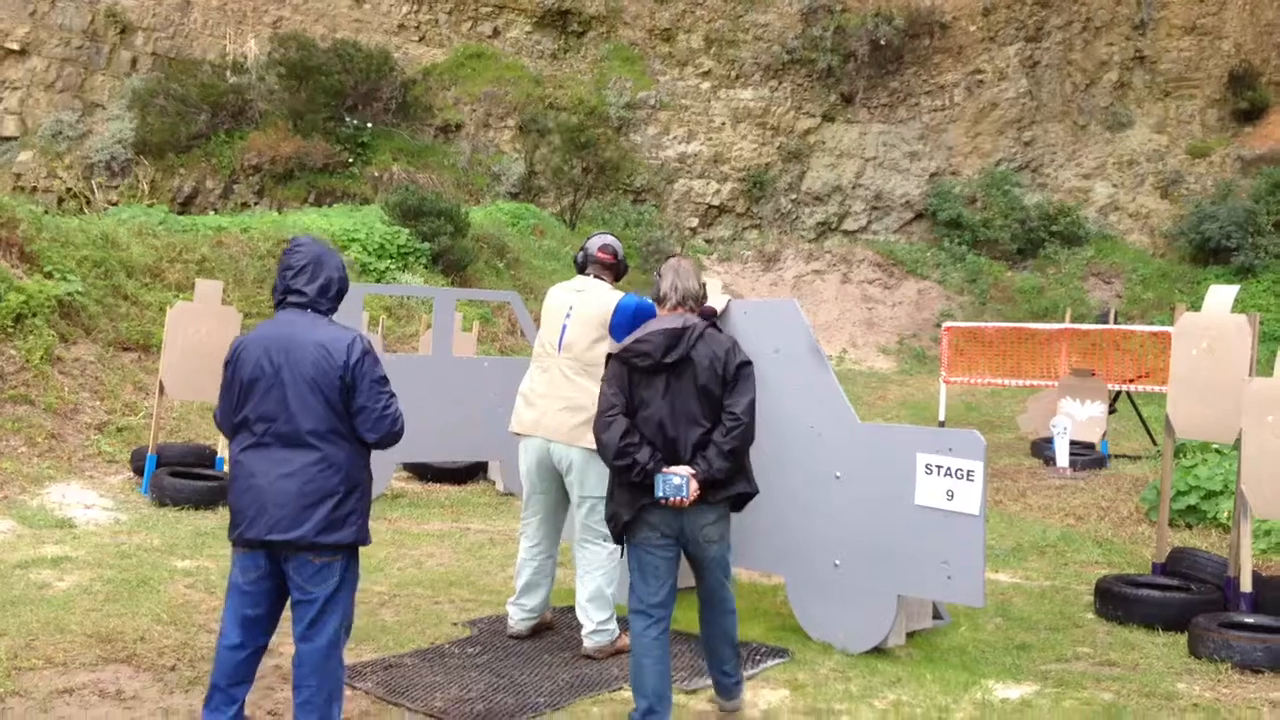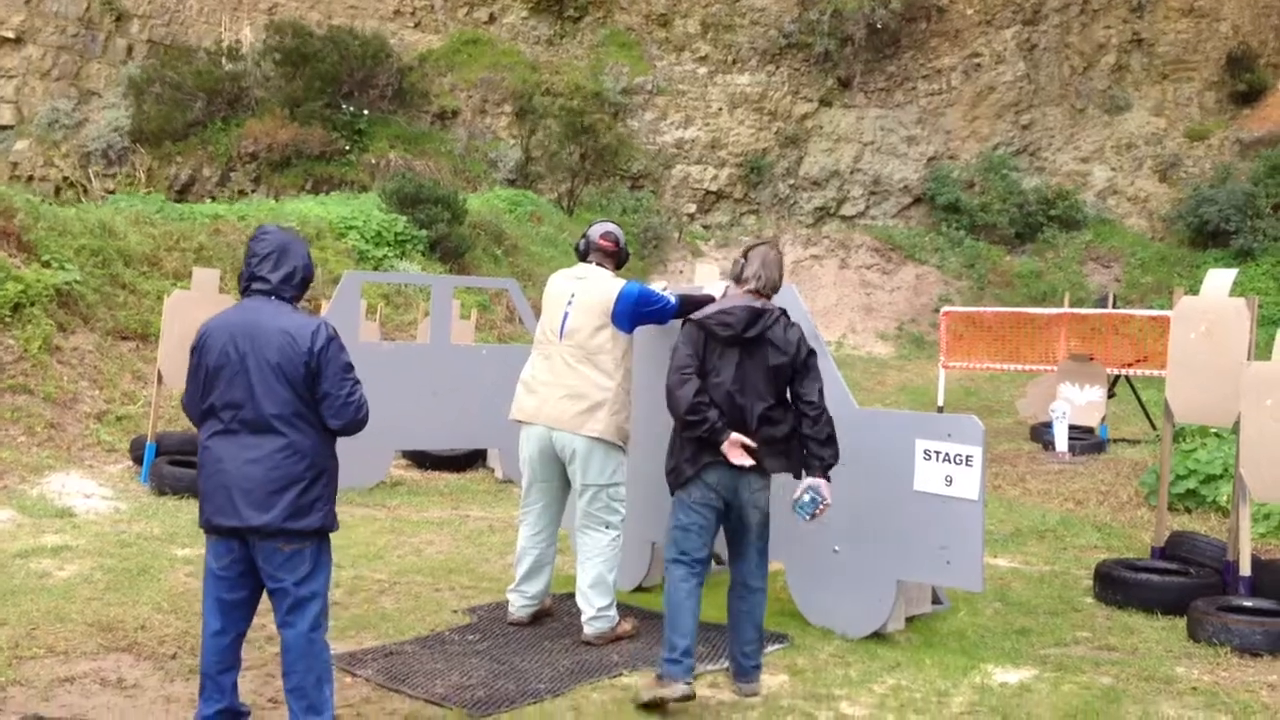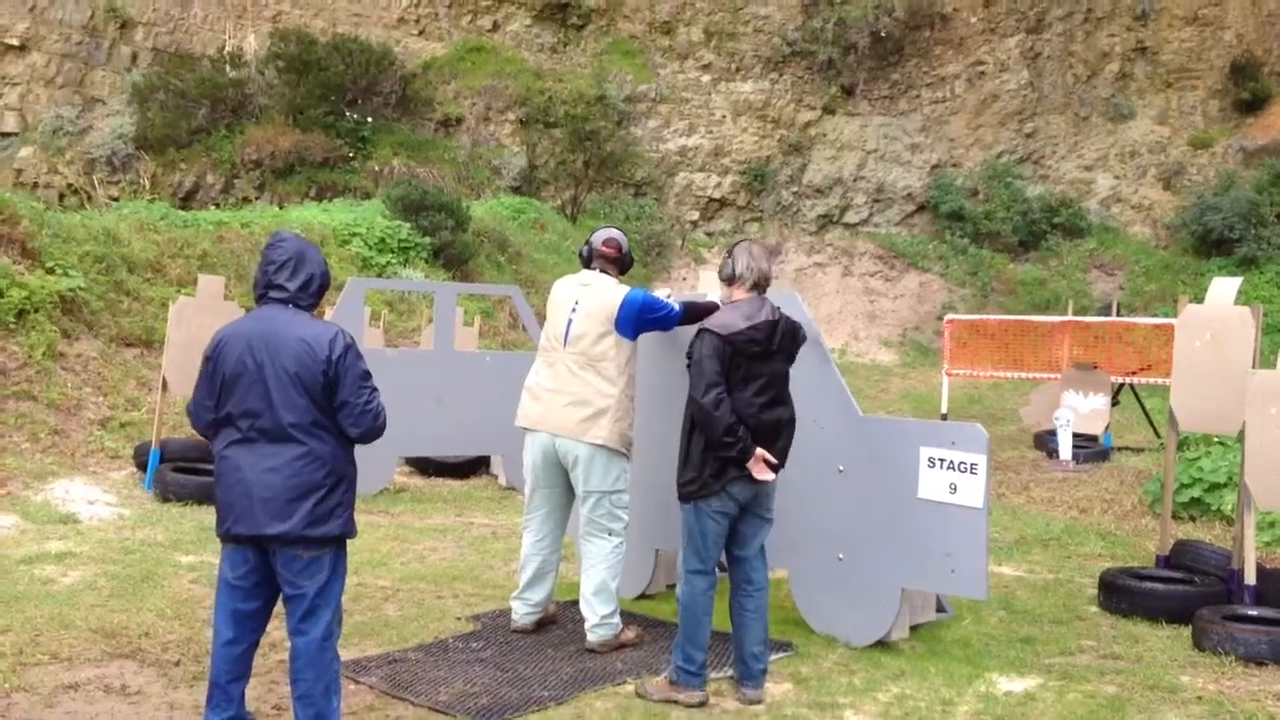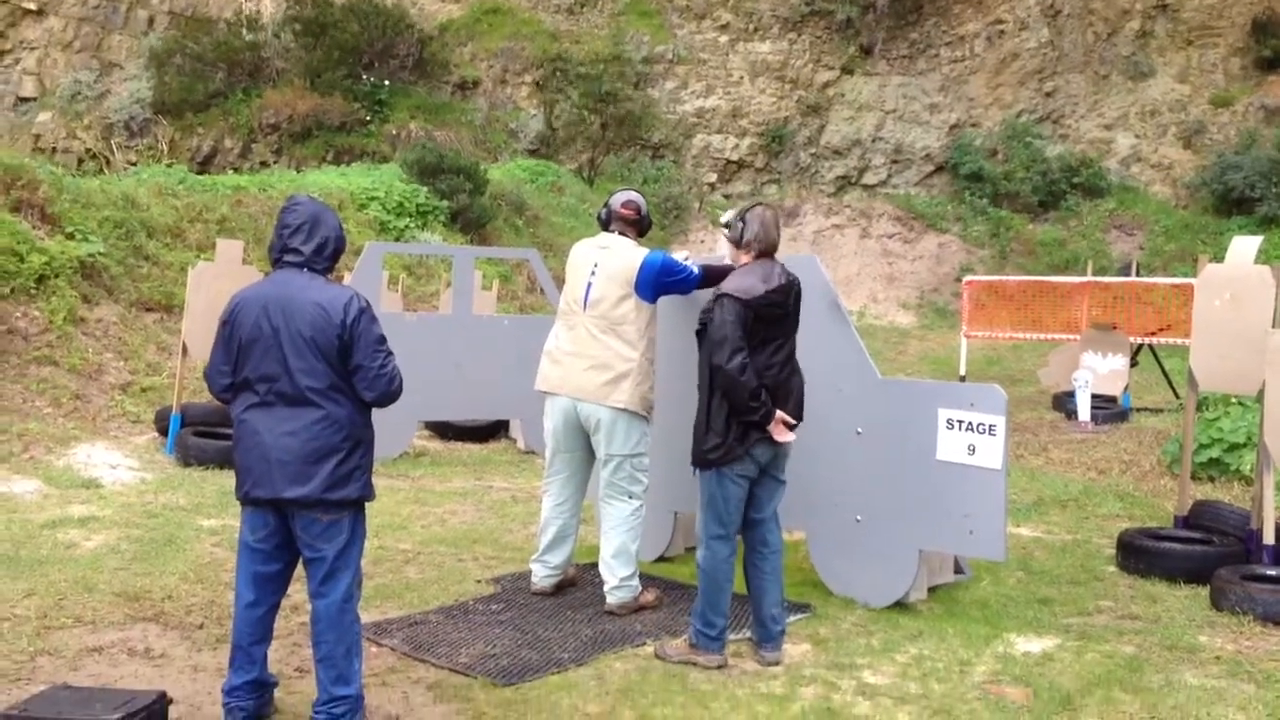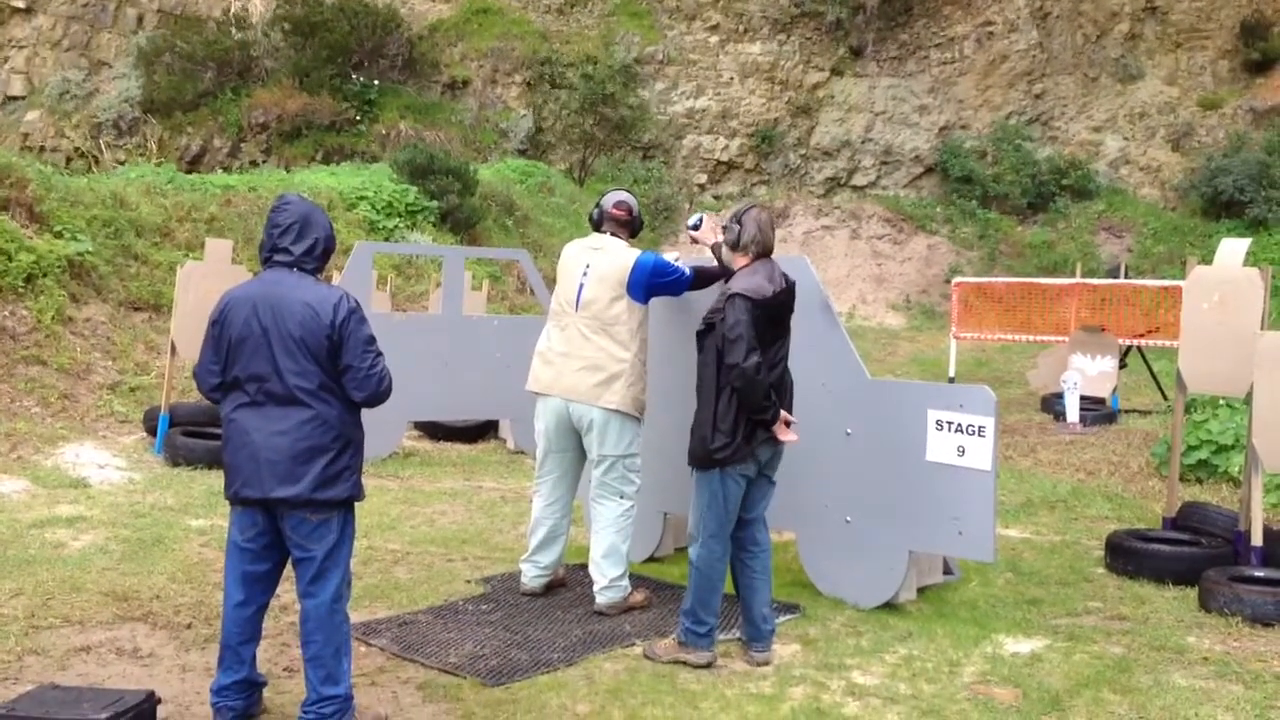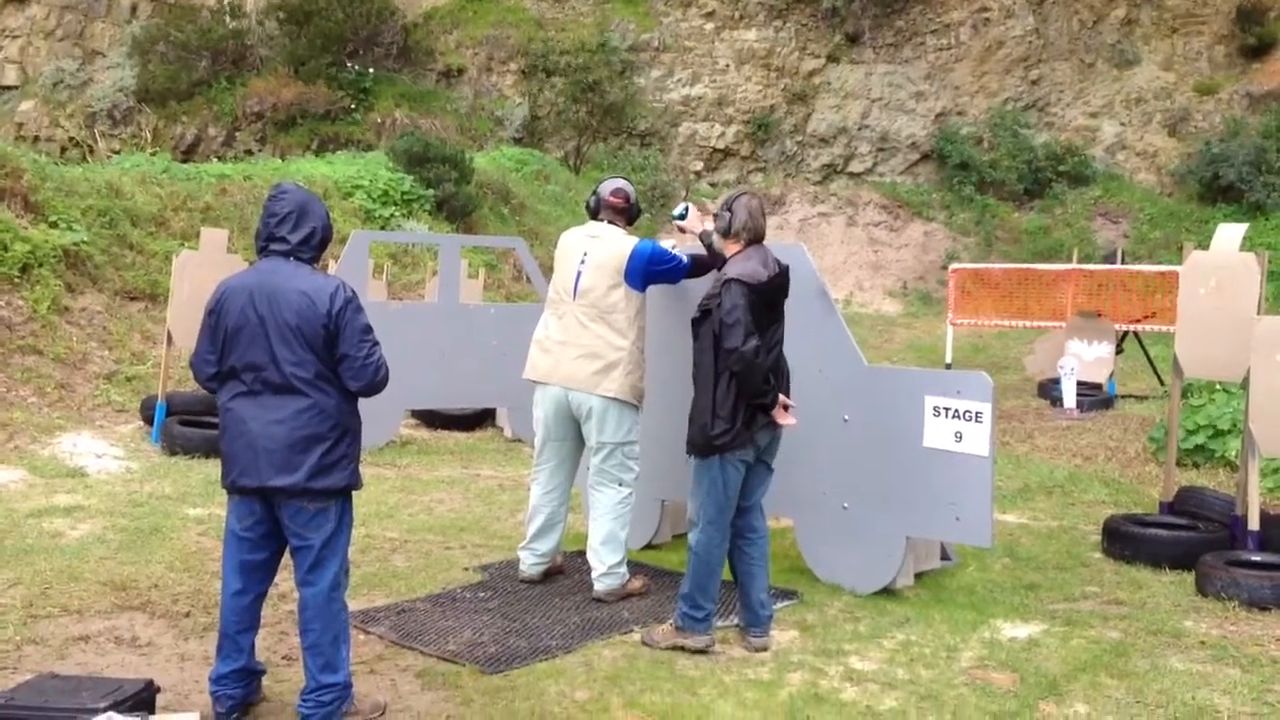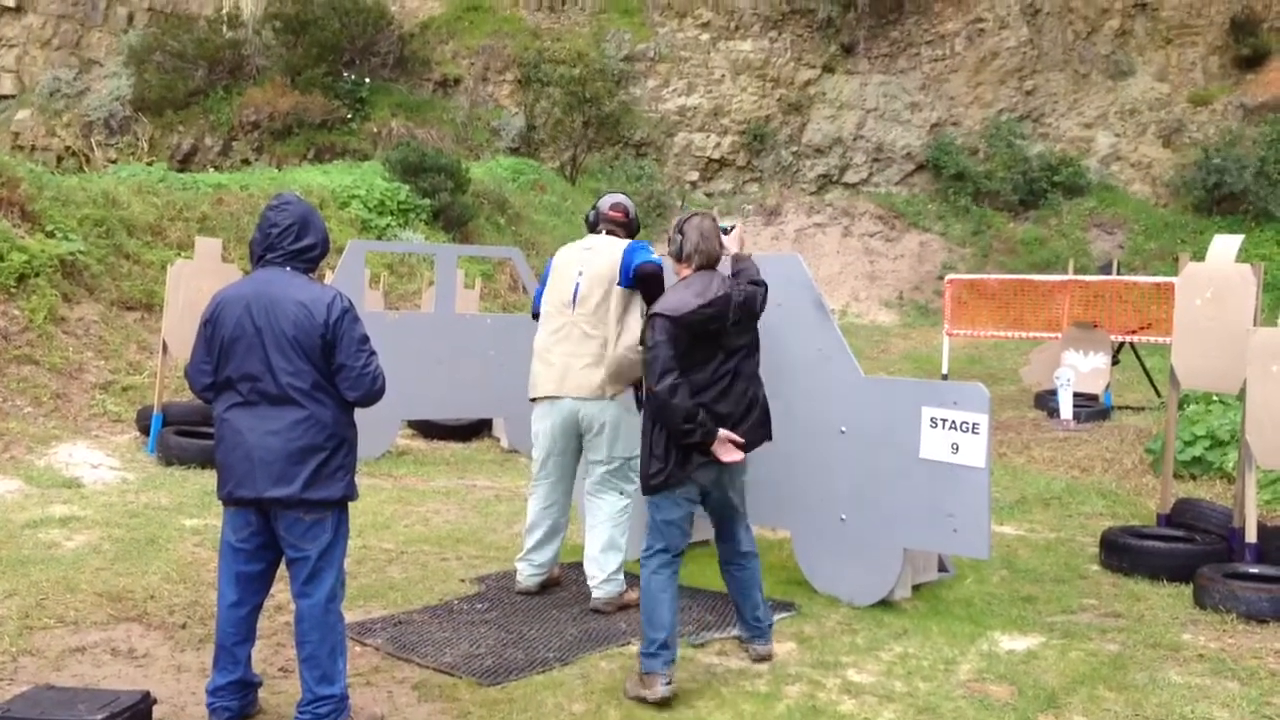
dt=0.7s
person 1, frame 1
left shoulder: (246, 345)
right shoulder: (349, 347)
left elbow: (227, 422)
right elbow: (384, 429)
left hip: (256, 514)
right hip: (321, 518)
left knee: (242, 629)
right knee: (319, 637)
person 1, frame 2
left shoulder: (211, 331)
right shoulder: (313, 333)
left elbow: (195, 409)
right elbow: (349, 416)
left hip: (225, 500)
right hip: (291, 503)
left knee: (223, 617)
right knee: (301, 622)
person 1, frame 3
left shoulder: (226, 339)
right shoulder: (330, 341)
left elbow: (202, 420)
right elbow: (367, 424)
left hip: (242, 509)
right hip: (308, 512)
left knee: (234, 626)
right knee: (312, 632)
person 1, frame 4
left shoulder: (243, 303)
right shoulder: (345, 304)
left elbow: (220, 383)
right elbow: (384, 388)
right wrist: (341, 383)
left hip: (261, 473)
right hip: (327, 475)
left knee: (255, 591)
right knee: (333, 596)
person 1, frame 5
left shoulder: (232, 302)
right shoulder: (335, 305)
left elbow: (209, 382)
right elbow: (371, 388)
right wrist: (328, 385)
left hip: (250, 473)
right hip: (315, 475)
left knee: (243, 590)
right knee: (322, 595)
person 1, frame 6
left shoulder: (228, 292)
right shoulder: (331, 294)
left elbow: (205, 371)
right elbow: (368, 377)
right wrist: (326, 373)
left hip: (247, 462)
right hip: (313, 464)
left knee: (242, 578)
right knee: (320, 582)
person 1, frame 7
left shoulder: (224, 302)
right shoulder: (328, 304)
left elbow: (200, 382)
right elbow: (365, 388)
right wrist: (322, 384)
left hip: (243, 473)
right hip: (309, 475)
left knee: (238, 590)
right knee: (317, 595)
person 2, frame 1
left shoulder: (627, 354)
right shoulder: (725, 349)
left elbow: (609, 427)
right elbow: (739, 422)
left wrist: (652, 471)
right wrist: (702, 474)
left hip: (649, 504)
right hip: (707, 502)
left knee: (649, 615)
right knee: (717, 600)
person 2, frame 2
left shoulder: (701, 324)
right shoulder: (790, 337)
left elbow: (680, 387)
right elbow: (811, 408)
left wrist: (717, 434)
right wrist: (817, 469)
left hip: (703, 466)
right hip: (755, 470)
left knee: (685, 567)
right knee: (750, 575)
left ankle: (675, 674)
right ankle: (746, 673)
person 2, frame 3
left shoulder: (715, 332)
right shoulder: (784, 329)
left elbow: (708, 403)
left wrist: (741, 450)
left hip: (717, 472)
right hip: (761, 473)
left knee: (698, 574)
right knee: (751, 573)
left ankle: (687, 679)
right ankle: (751, 679)
person 2, frame 4
left shoulder: (732, 296)
right shoulder: (787, 286)
left elbow: (732, 367)
left wrist: (762, 414)
left hip: (734, 436)
right hip: (773, 435)
left knee: (717, 539)
right knee: (765, 534)
left ankle: (706, 642)
right ankle: (770, 640)
person 2, frame 5
left shoulder: (738, 298)
right shoulder: (777, 285)
left elbow: (744, 368)
left wrist: (769, 415)
left hip: (732, 436)
right hip: (764, 437)
left knee: (710, 538)
right knee: (752, 533)
left ankle: (695, 639)
right ankle: (759, 639)
person 2, frame 6
left shoulder: (734, 283)
right shoulder: (766, 271)
left elbow: (742, 353)
left wrist: (767, 400)
right wrist: (708, 245)
left hip: (733, 421)
right hip: (761, 423)
left knee: (709, 523)
right knee: (749, 520)
left ankle: (692, 624)
right ankle: (757, 625)
person 2, frame 7
left shoulder: (667, 312)
right shoulder: (740, 298)
left elbow: (665, 389)
left wrist: (703, 436)
right wrist: (739, 252)
left hip: (681, 456)
right hip: (730, 450)
left knee: (660, 556)
right knee: (737, 542)
left ankle: (656, 670)
right ankle: (758, 635)
person 3, frame 1
left shoulder: (555, 295)
right shoulder: (619, 306)
left hip: (535, 427)
right hip: (584, 436)
left knee: (537, 528)
right knee: (596, 537)
left ankle: (524, 615)
right ankle: (600, 634)
person 3, frame 2
left shoulder: (556, 283)
right shoulder: (622, 294)
right elbow: (680, 306)
right wrist: (715, 299)
left hip: (536, 415)
right hip: (588, 424)
left knee: (537, 515)
right knee: (599, 524)
left ankle: (524, 602)
right ankle: (599, 621)
person 3, frame 3
left shoulder: (561, 289)
right shoulder: (626, 301)
right elbow: (682, 314)
left wrist: (652, 300)
right wrist: (721, 306)
left hip: (542, 422)
right hip: (593, 431)
left knee: (541, 521)
right knee: (602, 531)
left ankle: (528, 610)
right ankle: (603, 628)
person 3, frame 4
left shoulder: (579, 252)
right shoulder: (646, 263)
right elbow: (702, 277)
left wrist: (670, 263)
right wrist: (740, 269)
left hip: (562, 386)
right hip: (614, 395)
left knee: (561, 484)
right knee: (622, 494)
left ankle: (547, 572)
right ankle: (623, 591)
person 3, frame 5
left shoulder: (570, 253)
right shoulder: (637, 265)
right elbow: (691, 279)
right wrist: (728, 268)
left hip: (553, 387)
right hip: (606, 395)
left knee: (551, 484)
right knee: (612, 494)
left ankle: (537, 573)
right ankle: (611, 591)
person 3, frame 6
left shoulder: (567, 241)
right shoulder: (637, 252)
right elbow: (692, 266)
right wrist: (722, 252)
left hip: (552, 376)
right hip: (605, 384)
left knee: (549, 473)
right knee: (611, 481)
left ankle: (535, 560)
right ankle: (610, 578)
person 3, frame 7
left shoulder: (562, 256)
right shoulder: (629, 253)
left elbow: (539, 311)
right elbow: (650, 272)
right wrist: (652, 307)
left hip: (552, 388)
right hip: (607, 392)
left knee: (548, 485)
right knee: (609, 490)
left ankle: (533, 571)
right ankle: (606, 587)
